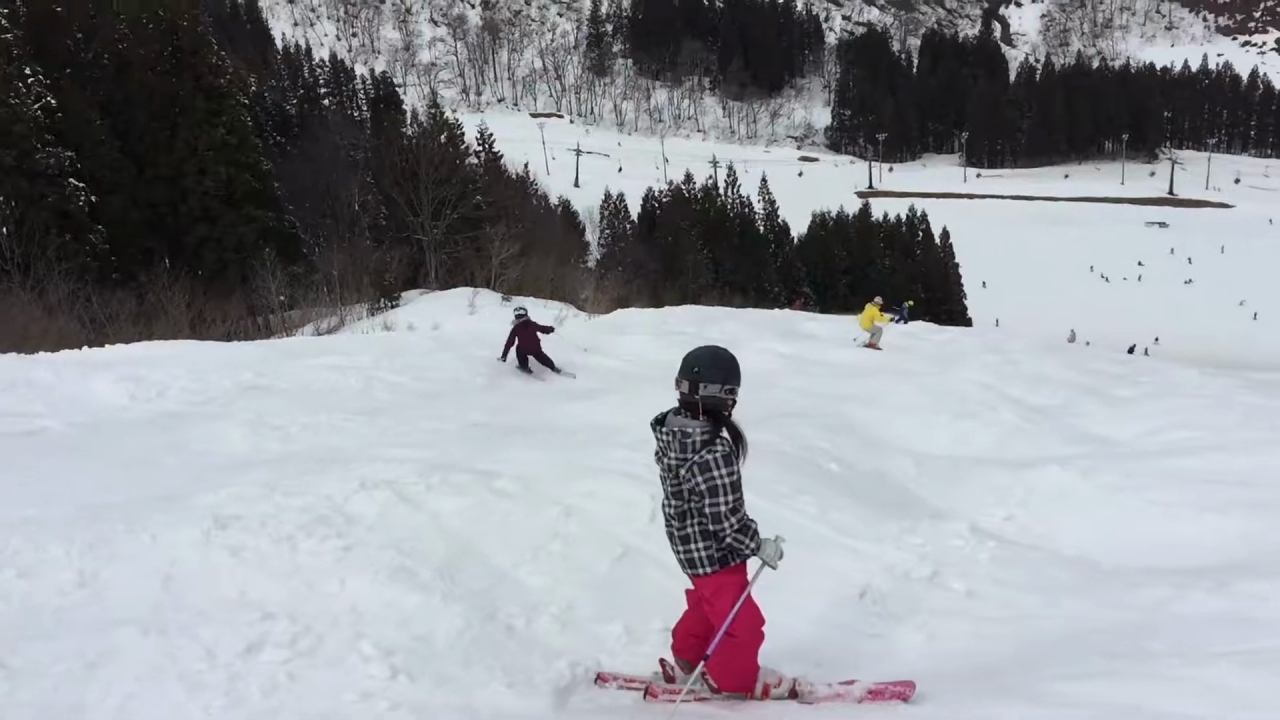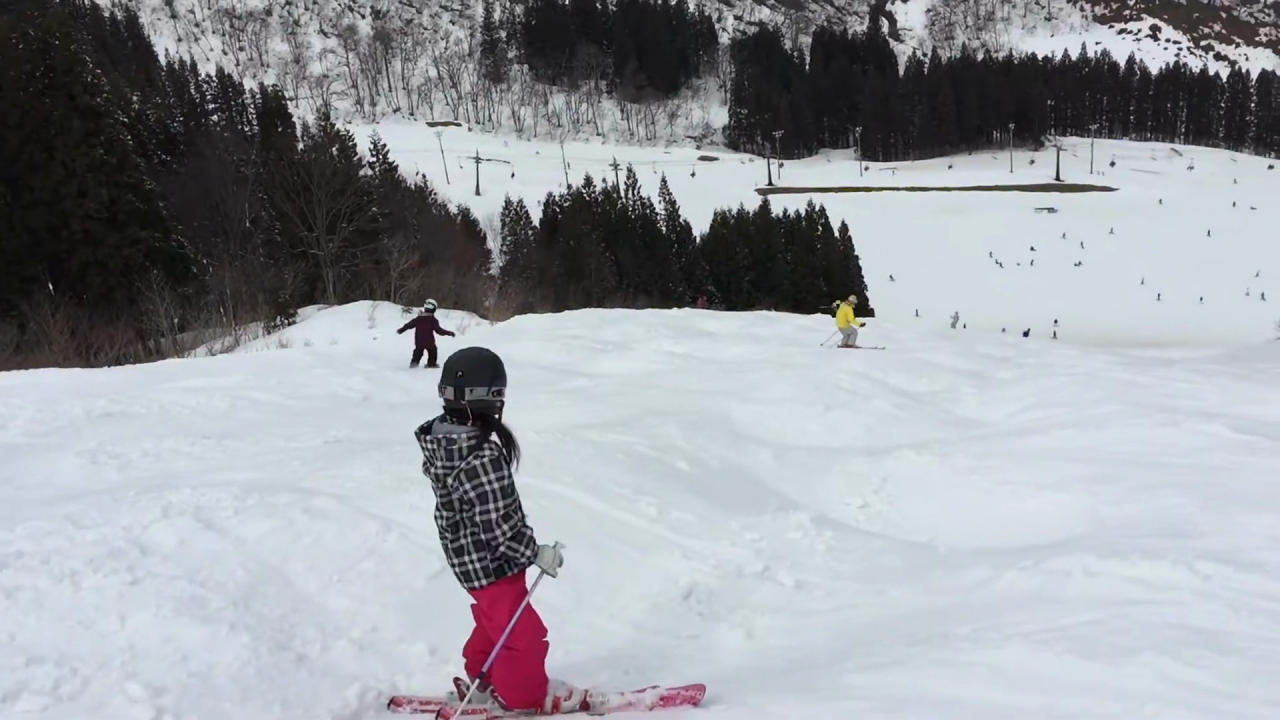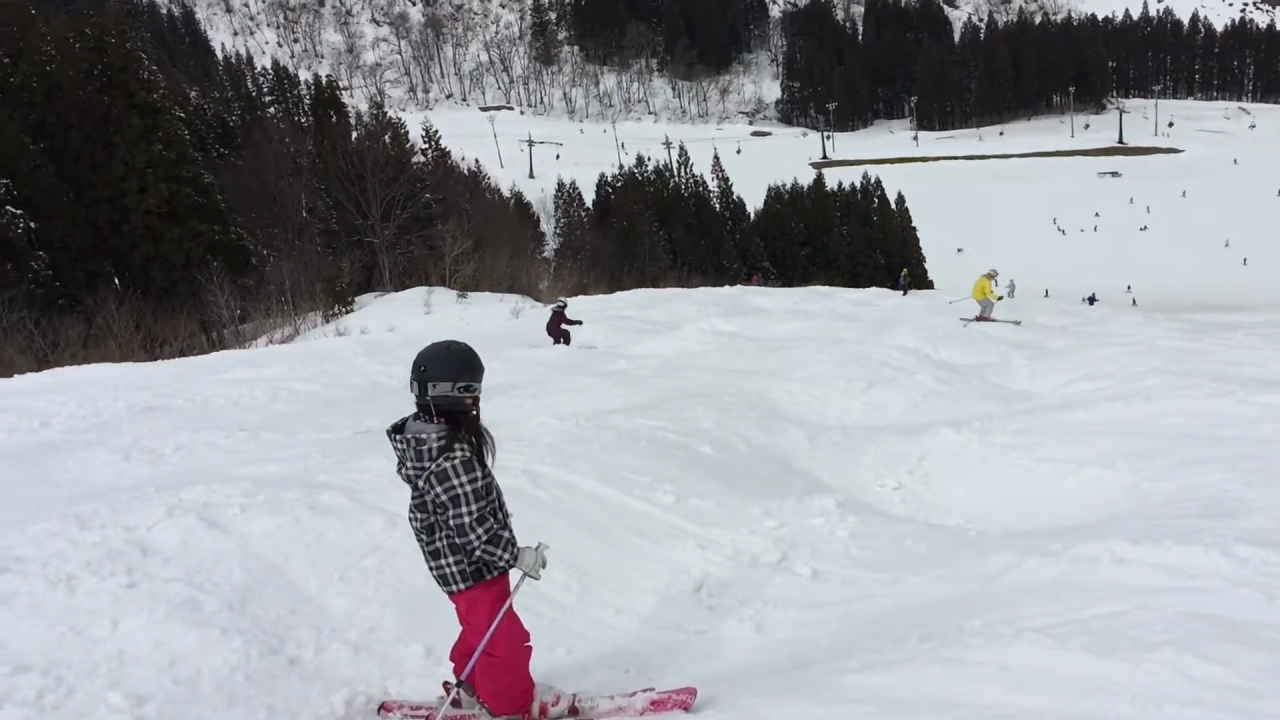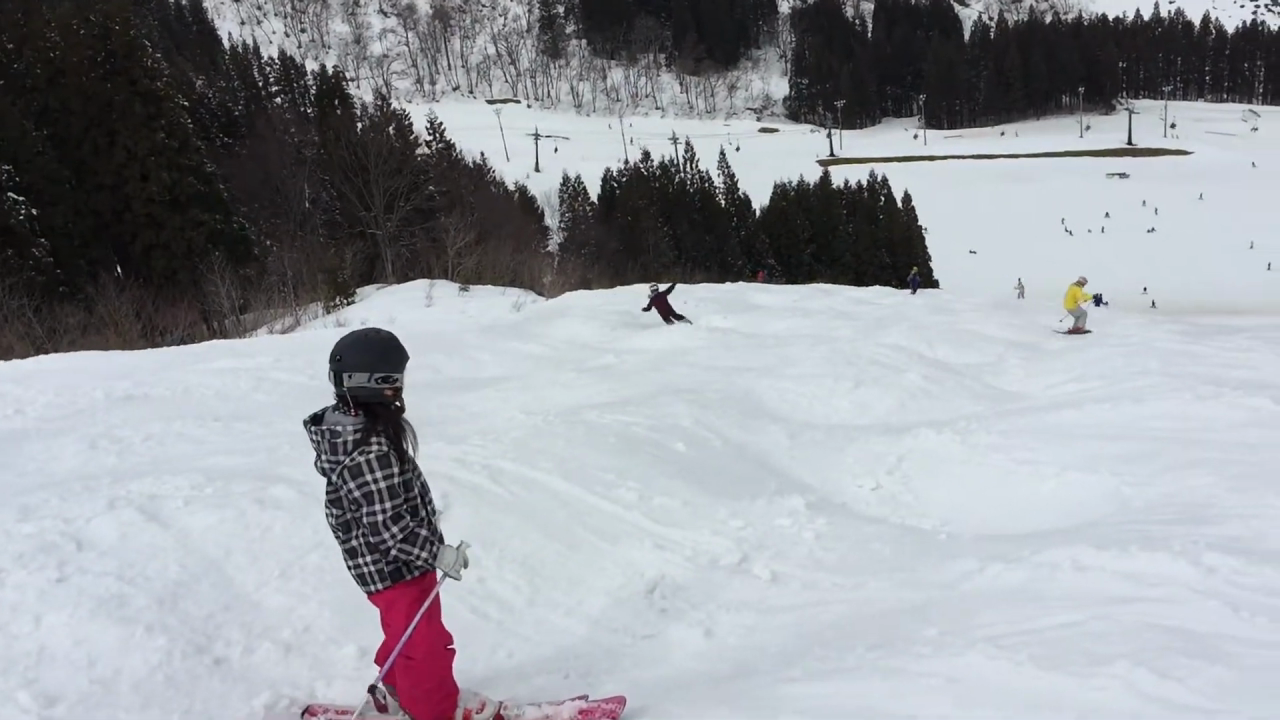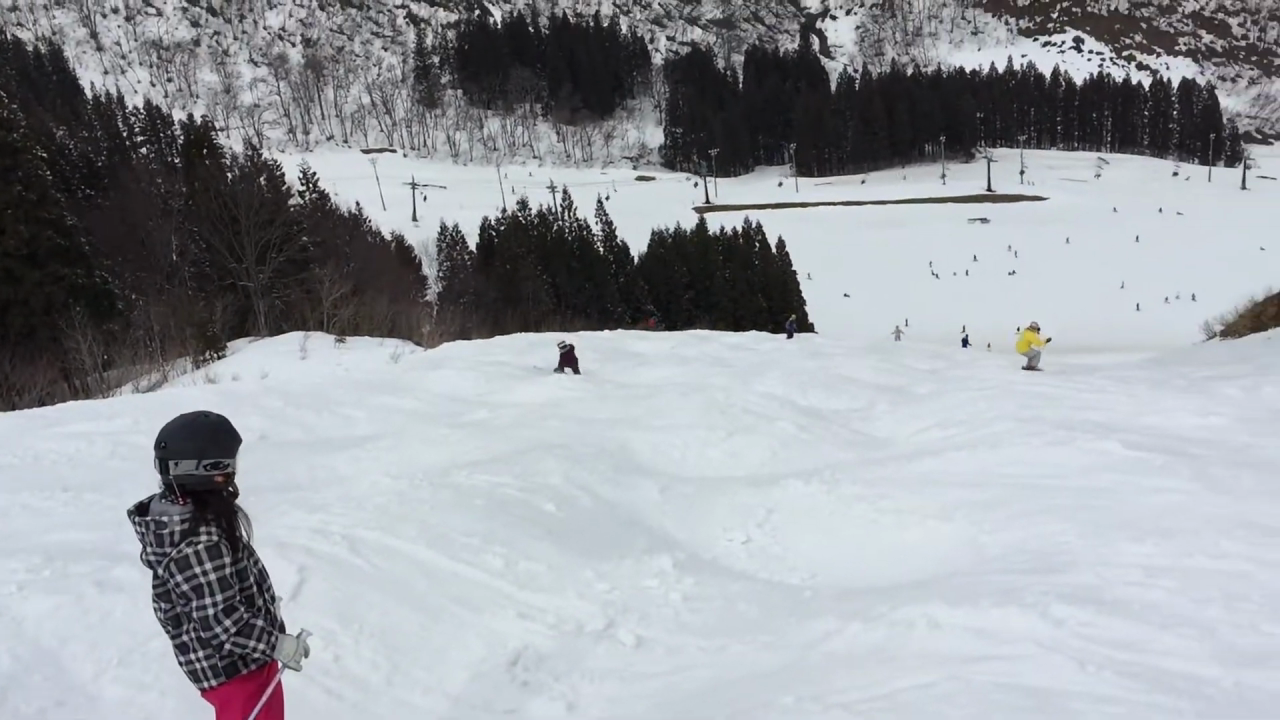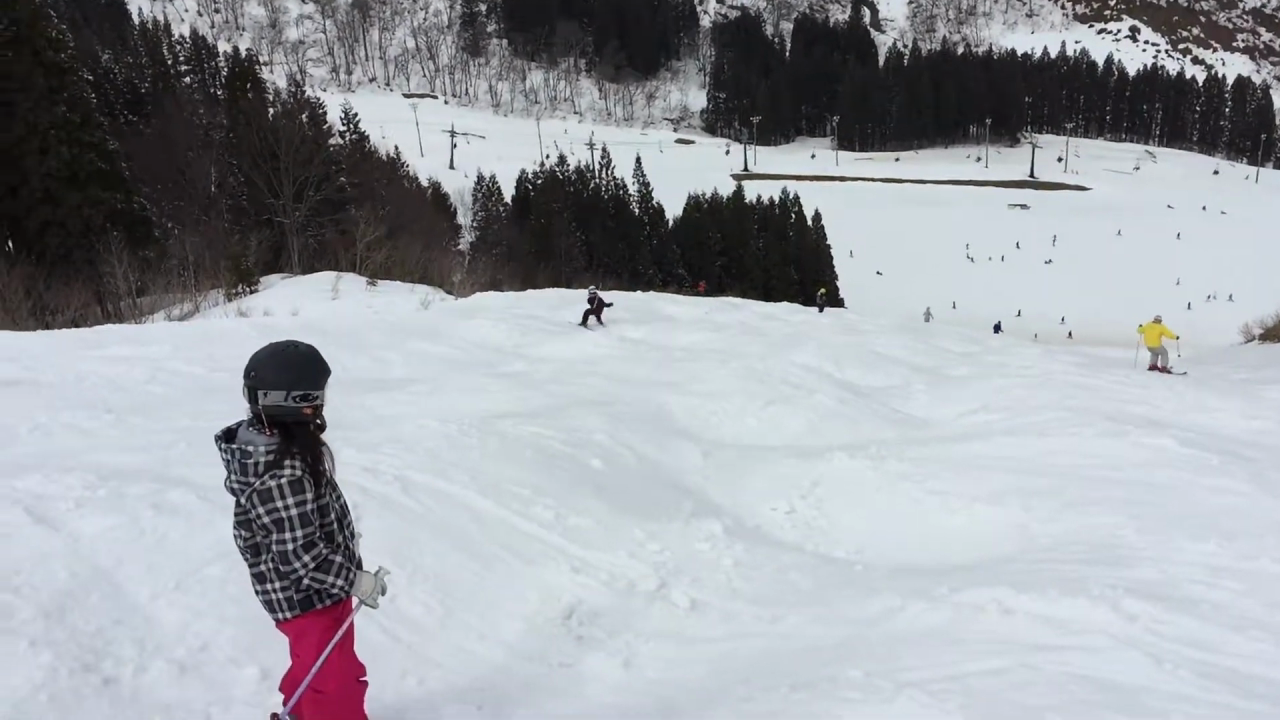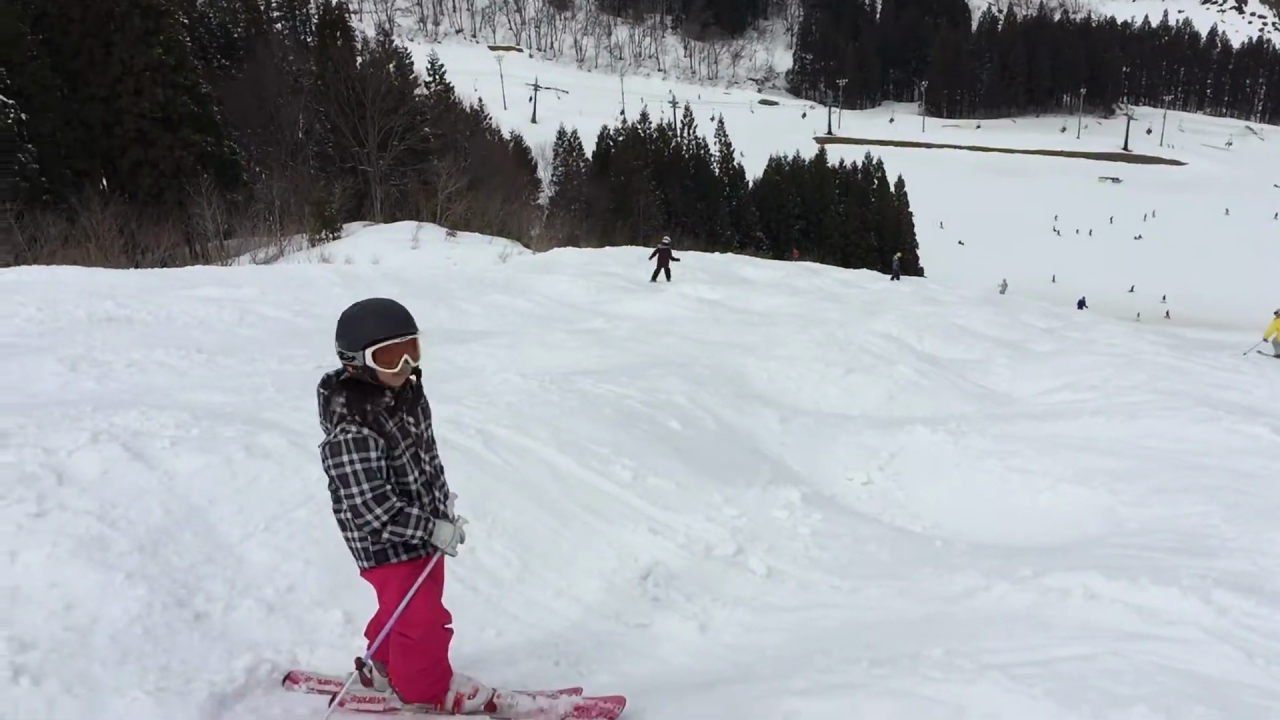
dt=0.7s
person 1, frame 1
left shoulder: (672, 429)
right shoulder: (713, 454)
right elbow: (725, 519)
right wrist: (759, 545)
left hip: (691, 546)
right hip: (715, 553)
left knee: (706, 606)
right knee: (741, 621)
left ankle: (688, 662)
right ankle: (733, 678)
person 1, frame 2
left shoulder: (442, 436)
right shoulder: (482, 458)
right elbow: (499, 527)
right wrist: (537, 552)
left hip: (469, 559)
right hip: (492, 564)
left knee: (494, 622)
right knee: (523, 632)
left ankle: (484, 683)
right ankle: (524, 695)
person 1, frame 3
left shoulder: (423, 436)
right shoulder: (454, 459)
right elbow: (472, 529)
right wrist: (517, 555)
left hip: (457, 564)
right hip: (472, 568)
left knee: (481, 629)
right knee: (502, 637)
left ankle: (472, 688)
person 1, frame 4
left shoulder: (353, 428)
right shoulder: (370, 453)
right elbow: (388, 527)
right wrist: (438, 555)
left hip: (388, 564)
right hip: (395, 570)
left knee: (407, 634)
right knee: (423, 643)
person 1, frame 5
left shoulder: (182, 513)
right shoulder: (200, 543)
right elbow: (221, 622)
right wrist: (278, 644)
left hip: (237, 657)
right hip: (234, 666)
person 1, frame 6
left shoulder: (272, 440)
right shoulder: (283, 475)
right elbow: (299, 555)
left wrist: (343, 548)
right wrist: (355, 580)
left hip: (313, 587)
right hip: (306, 594)
left knee: (315, 666)
right knee: (334, 677)
person 1, frame 7
left shoulder: (405, 394)
right shoulder: (353, 428)
right elbow: (371, 507)
left wrist: (440, 504)
right wrist: (433, 528)
left hip: (421, 529)
right hip: (390, 545)
left knee: (403, 610)
right knee: (420, 619)
left ankle: (386, 668)
right ankle: (428, 689)
